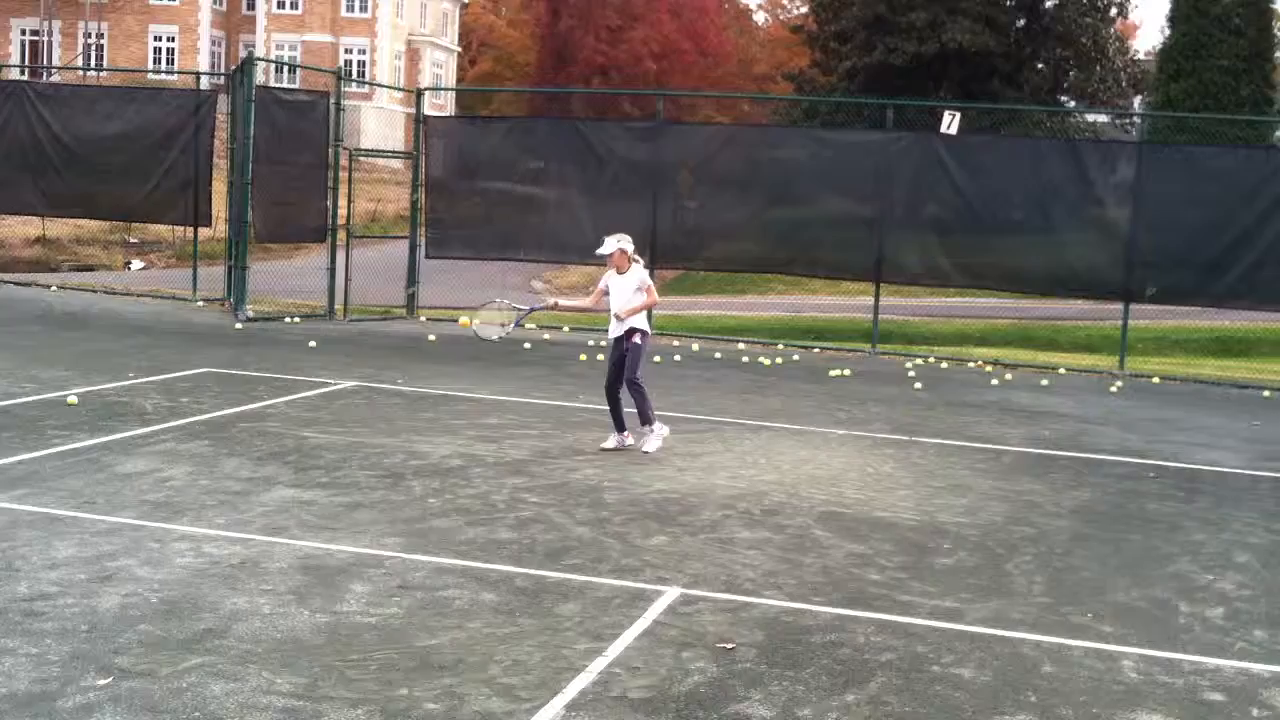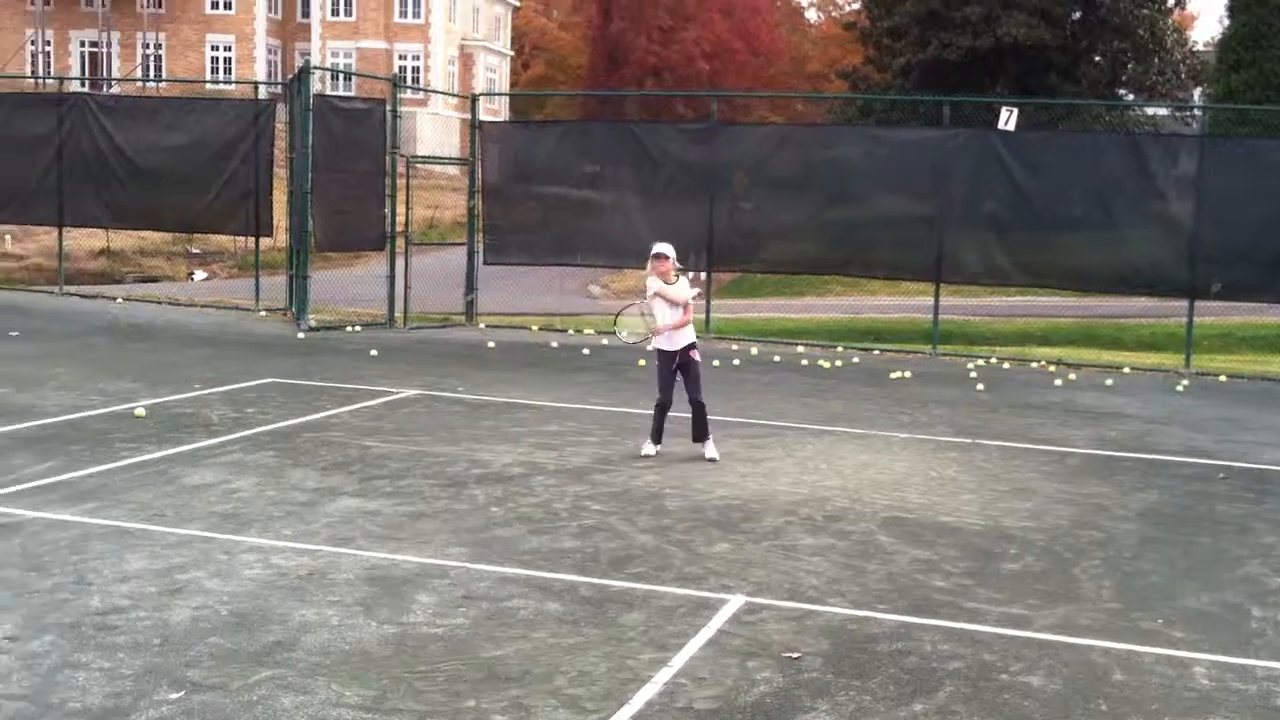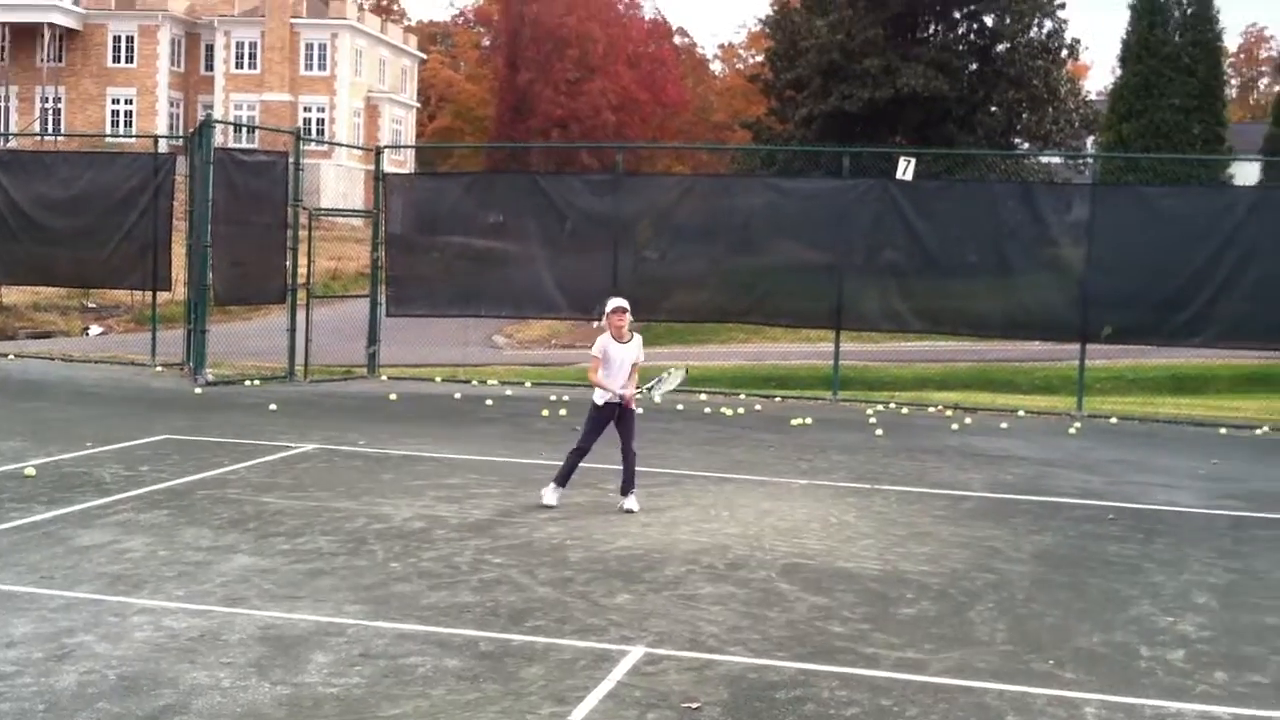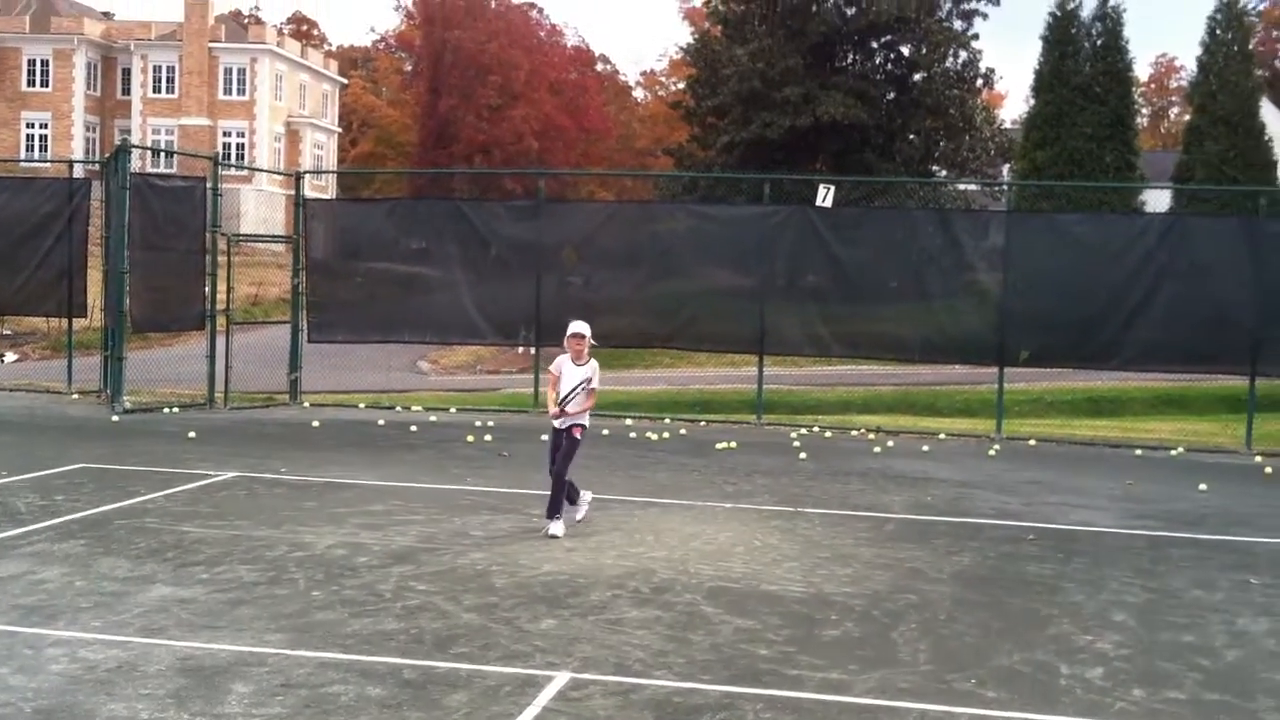
dt=0.5s
person 1, frame 1
left shoulder: (638, 272)
right shoulder: (609, 276)
left elbow: (654, 300)
right elbow: (591, 303)
left wrist: (629, 311)
right wrist: (562, 303)
left hip: (637, 332)
right hip: (617, 334)
left knee: (632, 378)
right knee: (612, 387)
left ankle: (653, 427)
right ankle: (623, 434)
person 1, frame 2
left shoulder: (683, 282)
right shoulder: (653, 282)
left elbow: (688, 317)
right elbow: (677, 298)
left wrist: (666, 327)
right wrist: (693, 293)
left hip: (687, 346)
right hip: (665, 349)
left knee: (696, 398)
right knee: (664, 399)
left ankle: (705, 440)
right ankle: (654, 441)
person 1, frame 3
left shoulder: (637, 340)
right shoulder: (603, 341)
left elbow: (634, 372)
right elbow: (593, 376)
left wrist: (630, 393)
right wrist: (616, 392)
left hip: (624, 401)
right hip: (602, 401)
left knee: (628, 449)
right knee: (582, 447)
left ankle: (628, 494)
right ankle: (555, 487)
person 1, frame 4
left shoulder: (592, 366)
right shoulder: (561, 361)
left elbow: (590, 402)
right elbow: (552, 389)
left wrist: (568, 412)
right wrist: (552, 408)
left hip: (576, 423)
right hip: (558, 422)
left knee: (559, 471)
right knee: (555, 471)
left ankle: (555, 518)
right ankle: (579, 497)
